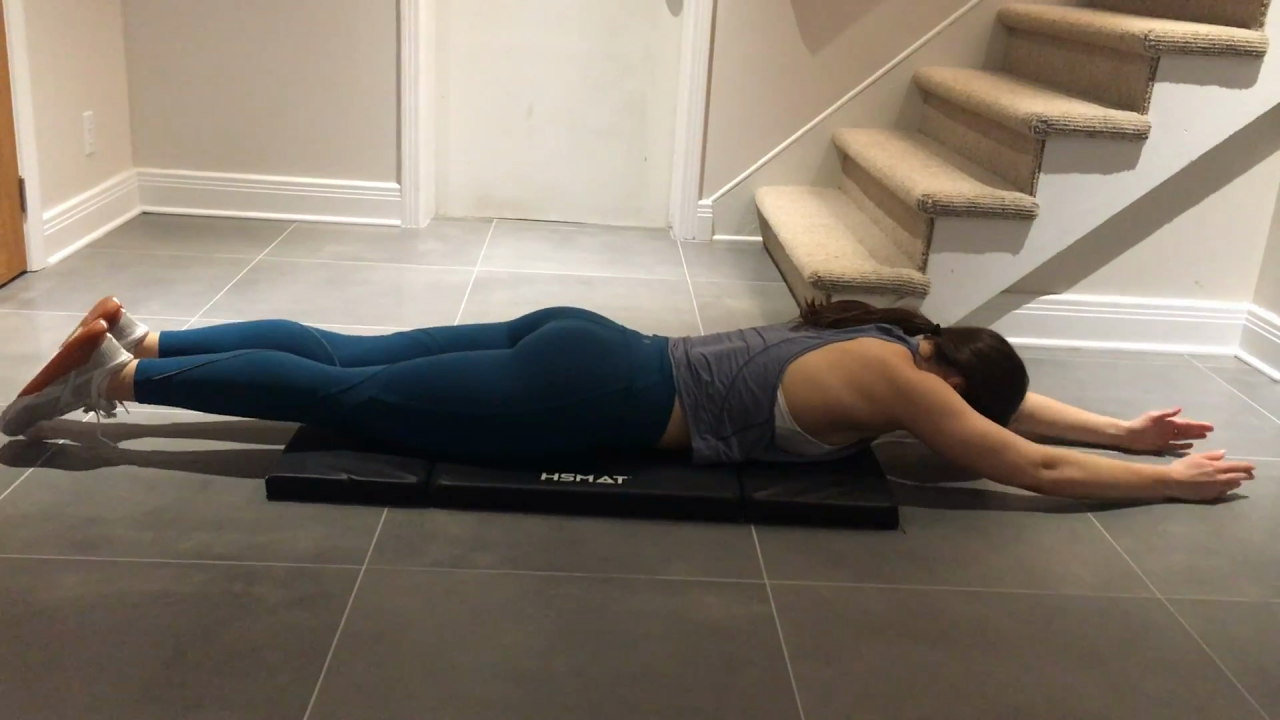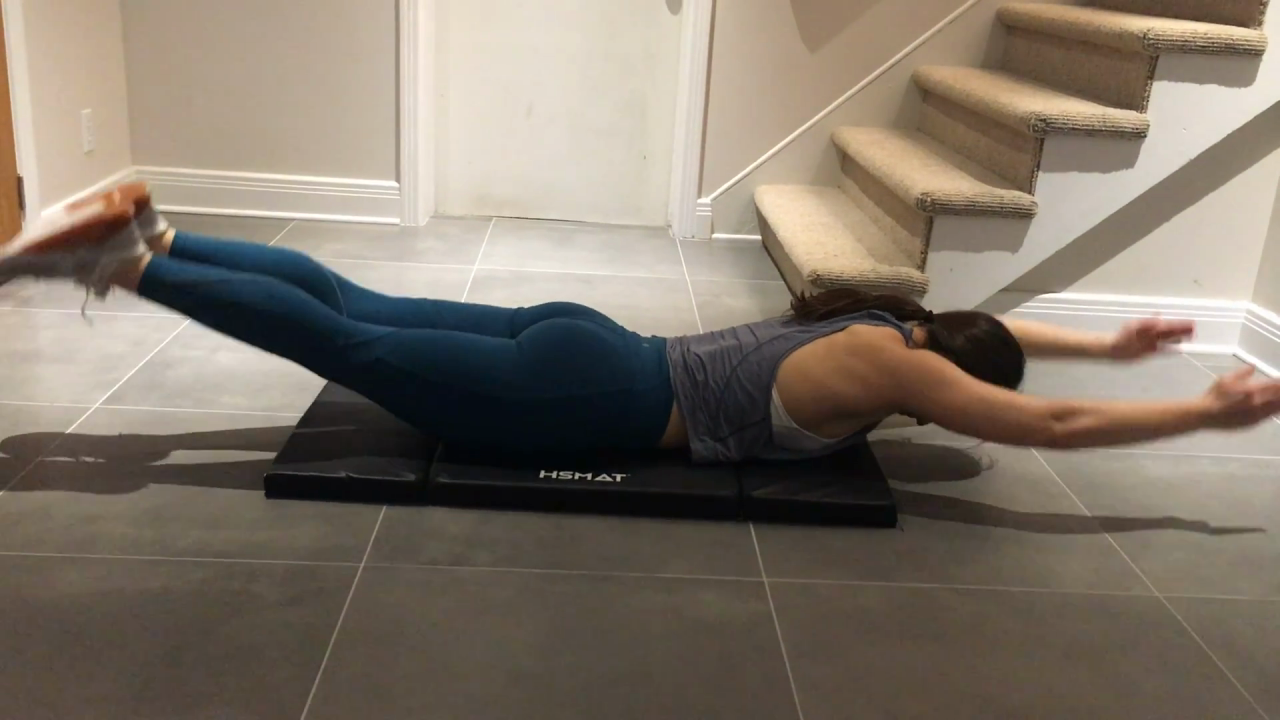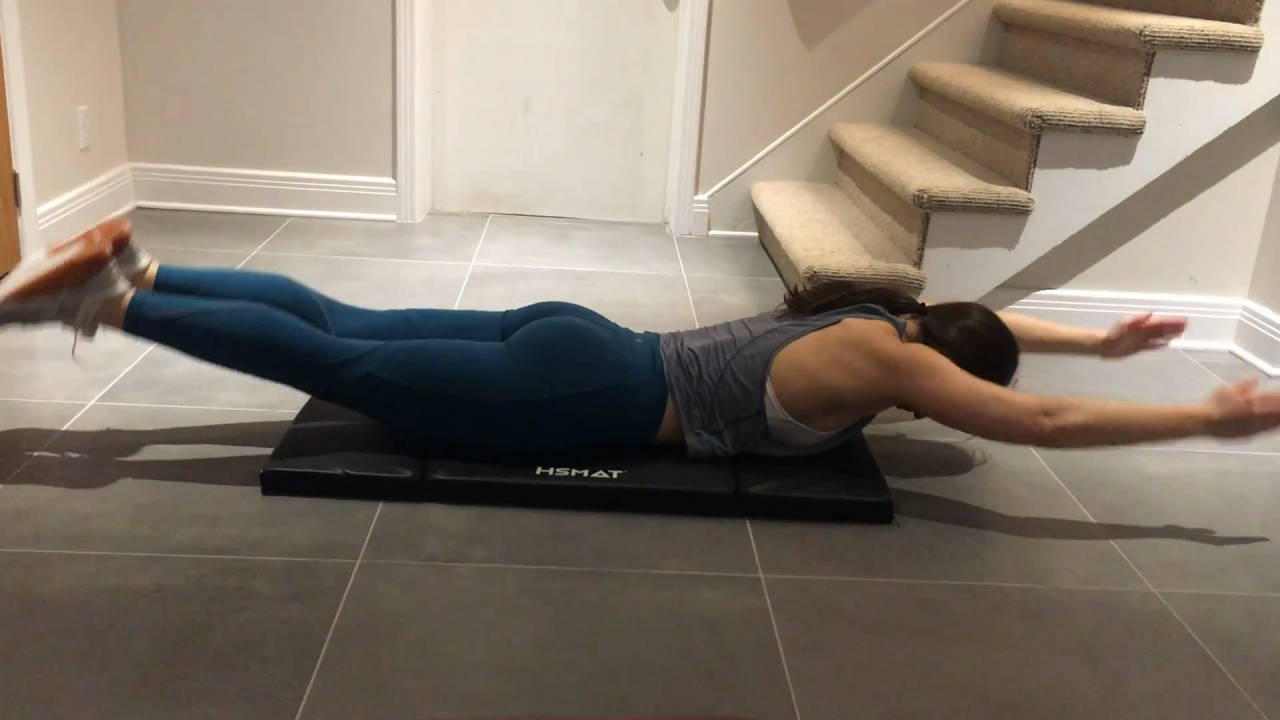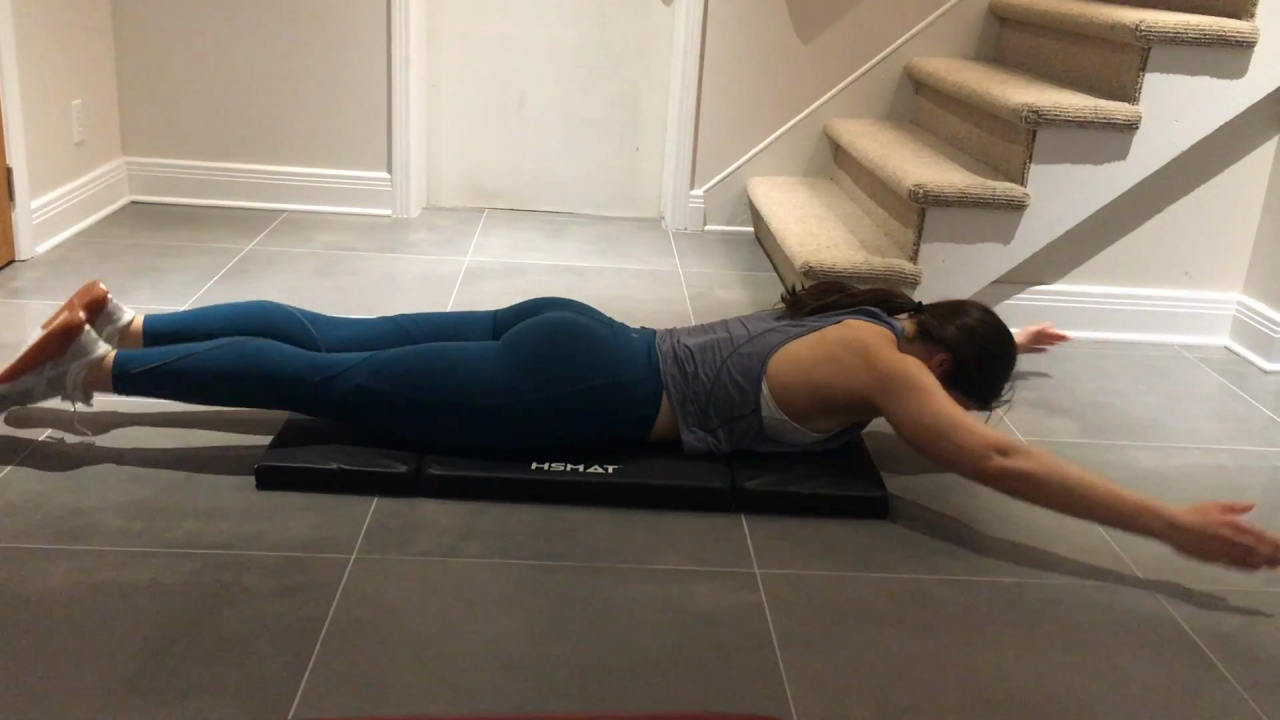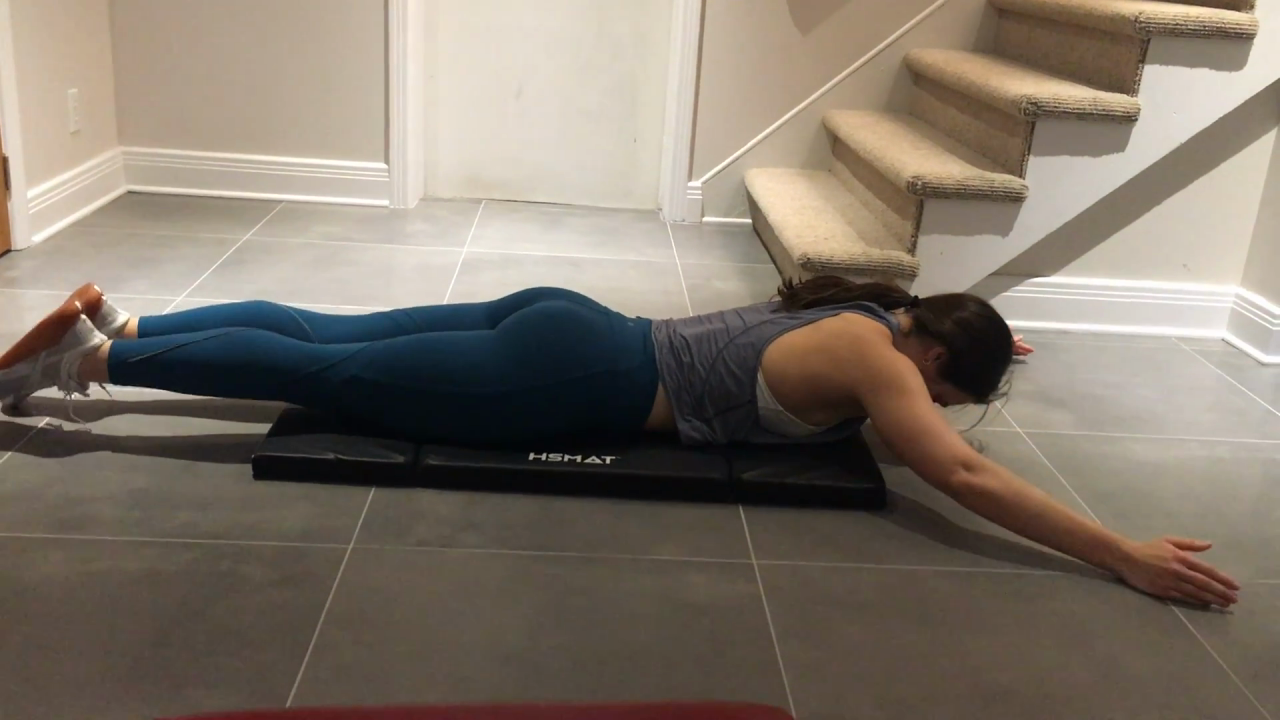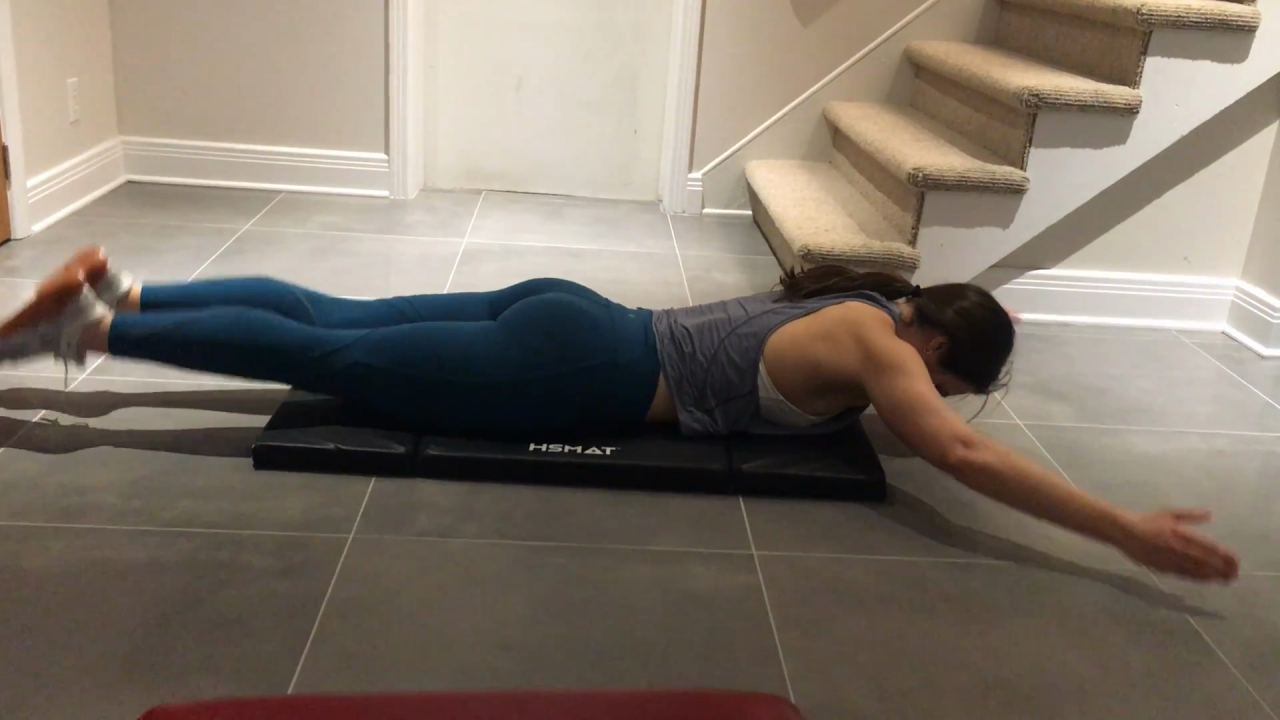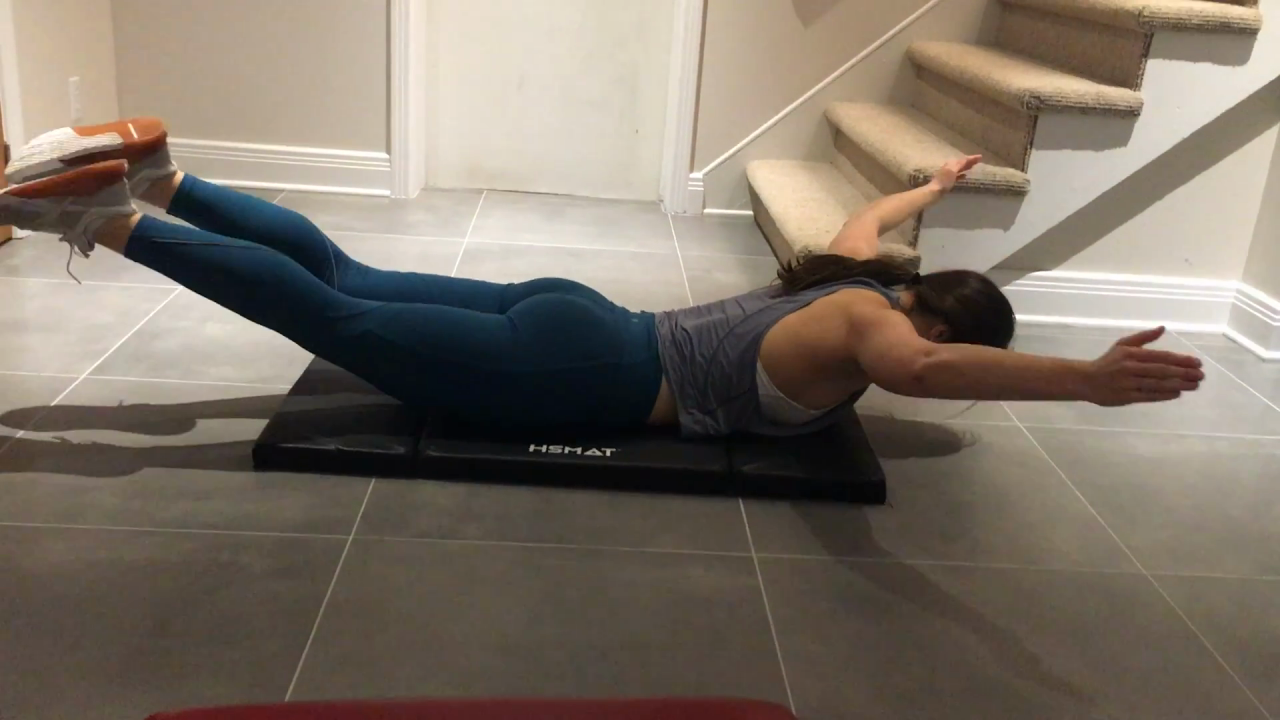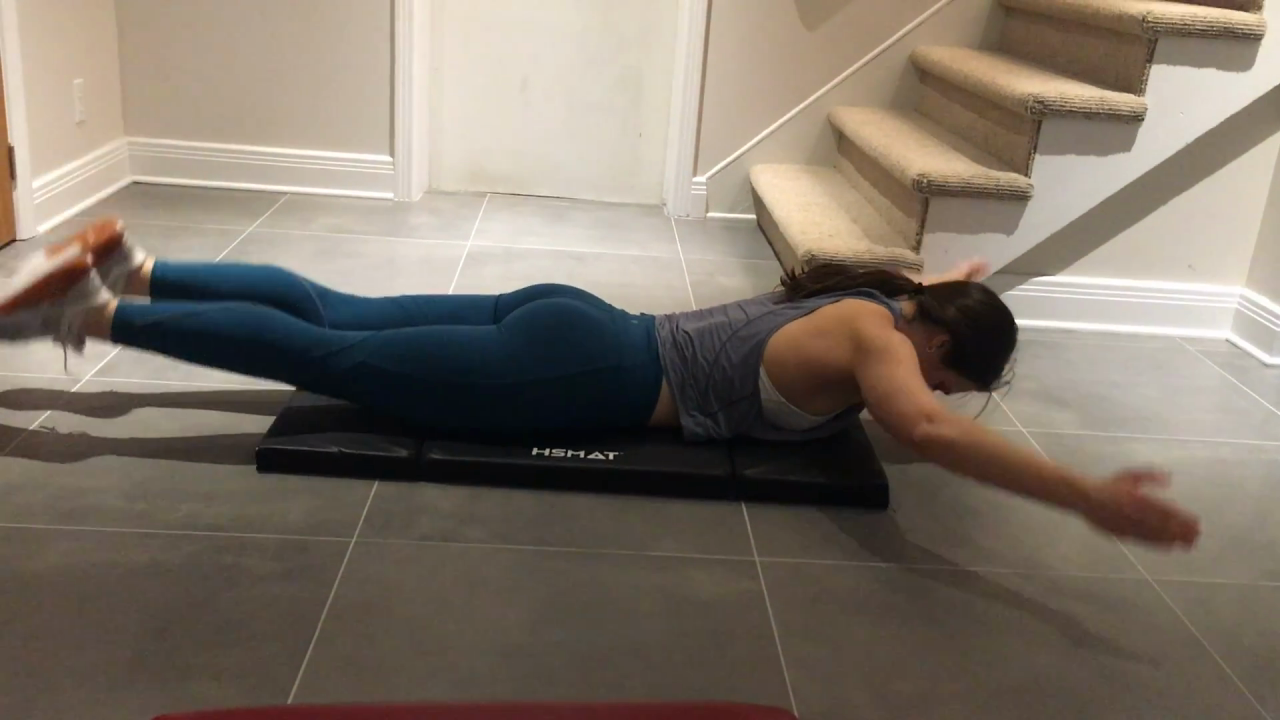
dt=0.3s
person 1, frame 1
left shoulder: (896, 342)
right shoulder: (892, 380)
left elbow: (1001, 392)
right elbow: (1030, 467)
left wrist: (1119, 428)
right wrist: (1172, 482)
left hip: (580, 351)
right hip: (587, 397)
left knee: (350, 357)
right knee: (344, 396)
left ankle: (135, 337)
right ankle: (114, 374)
person 1, frame 2
left shoulder: (891, 321)
right shoulder: (889, 366)
left elbow: (989, 334)
right elbow: (1046, 425)
left wrist: (1112, 342)
left hip: (574, 344)
right hip: (584, 398)
left knee: (353, 315)
right knee: (350, 350)
left ankle: (148, 233)
right ankle: (128, 262)
person 1, frame 3
left shoulder: (877, 312)
right shoulder: (882, 362)
left elbow: (979, 328)
right elbow: (1035, 420)
left wrist: (1095, 338)
left hip: (571, 342)
right hip: (575, 394)
left knee: (340, 327)
right knee: (336, 363)
left ankle: (132, 270)
right ankle: (109, 299)
person 1, frame 4
left shoulder: (874, 320)
right shoulder: (879, 364)
left elbow: (953, 357)
right elbow: (998, 459)
left wrist: (1006, 335)
right wrist: (1174, 524)
left hip: (567, 339)
right hip: (577, 392)
left knee: (332, 341)
right knee: (331, 380)
left ankle: (122, 327)
person 1, frame 5
left shoulder: (869, 315)
right shoulder: (874, 361)
right elbow: (965, 476)
left wrist: (978, 335)
right wrist: (1126, 556)
left hip: (564, 329)
right hip: (571, 377)
left knee: (329, 334)
right knee: (329, 376)
left ankle: (116, 325)
person 1, frame 6
left shoulder: (866, 302)
right shoulder: (875, 349)
right elbow: (963, 453)
left wrist: (980, 318)
right wrist: (1126, 528)
left hip: (562, 317)
right hip: (572, 371)
left knee: (334, 321)
right knee: (329, 357)
left ankle: (119, 293)
person 1, frame 7
left shoulder: (854, 281)
right shoulder: (869, 322)
left elbow: (864, 218)
right elbow: (918, 367)
left wrist: (931, 187)
right wrist: (1087, 381)
left hip: (566, 322)
right hip: (573, 375)
left knee: (338, 279)
right knee: (337, 327)
left ankle: (154, 179)
right ankle: (114, 221)
person 1, frame 8
left shoulder: (867, 297)
right shoulder: (877, 344)
right elbow: (921, 432)
left wrist: (944, 282)
right wrist: (1088, 497)
left hip: (567, 329)
right hip: (579, 381)
left knee: (337, 318)
right knee: (331, 359)
left ankle: (131, 271)
right ankle: (96, 310)
